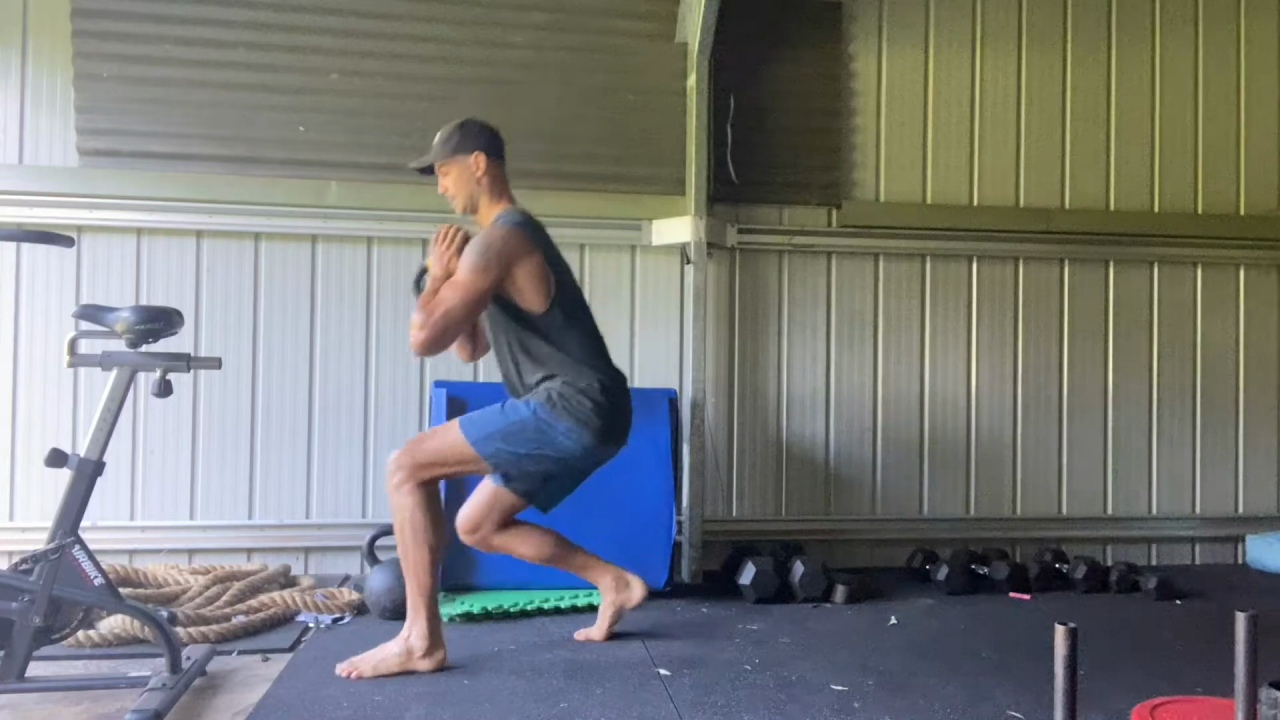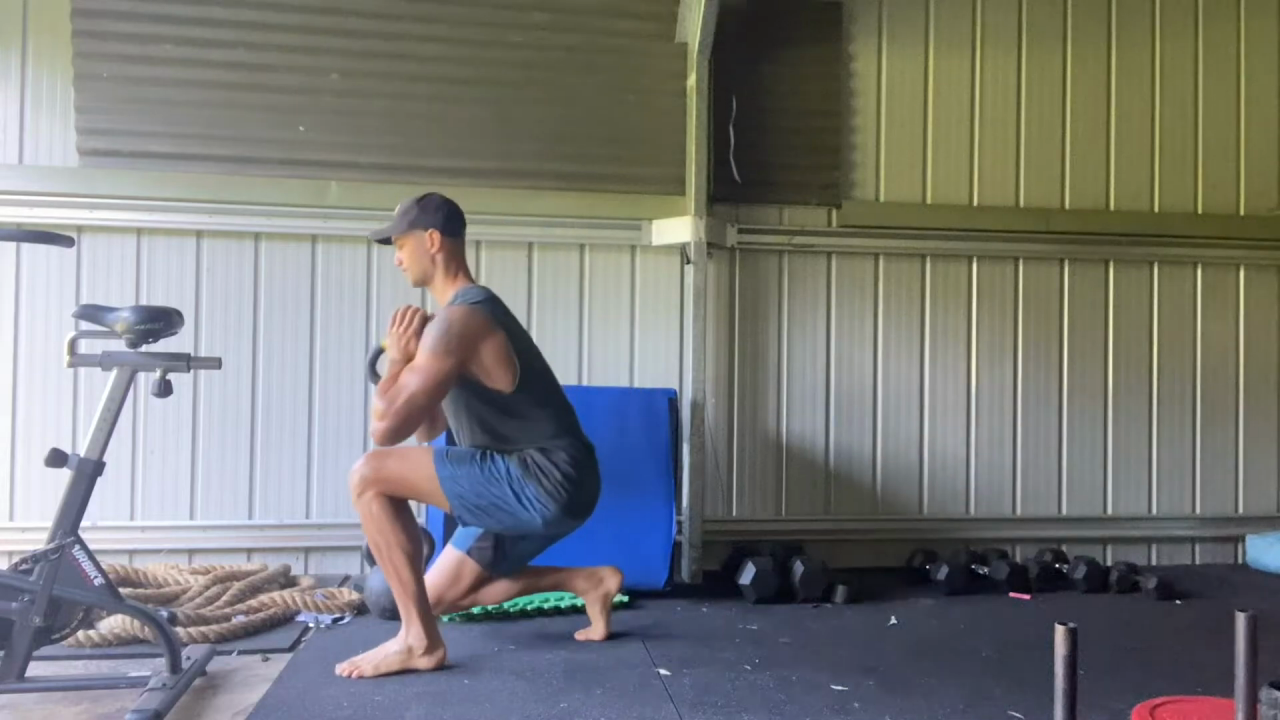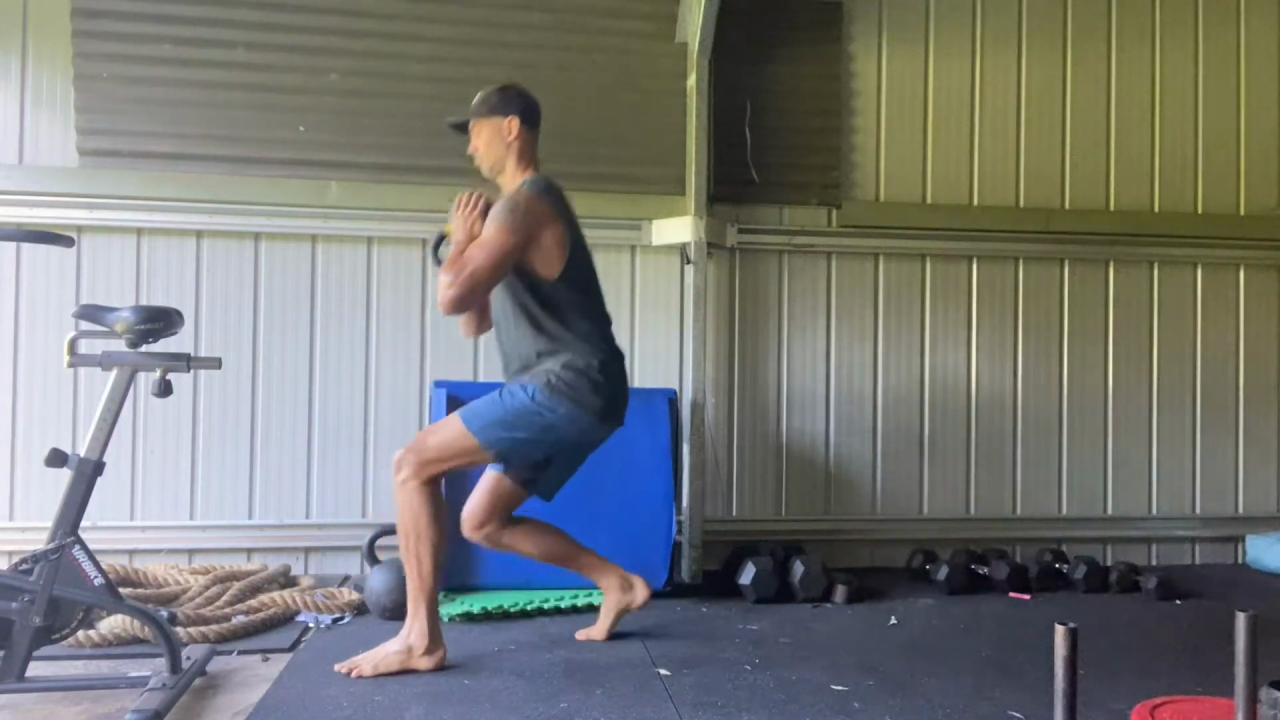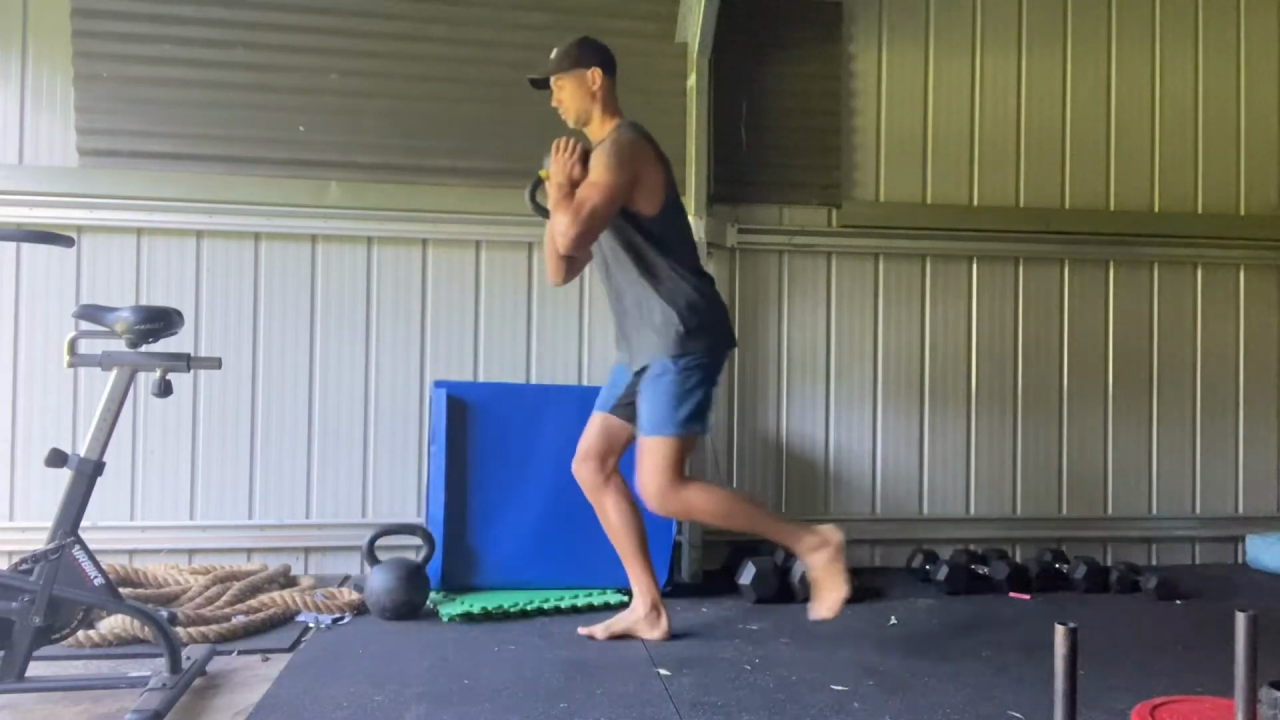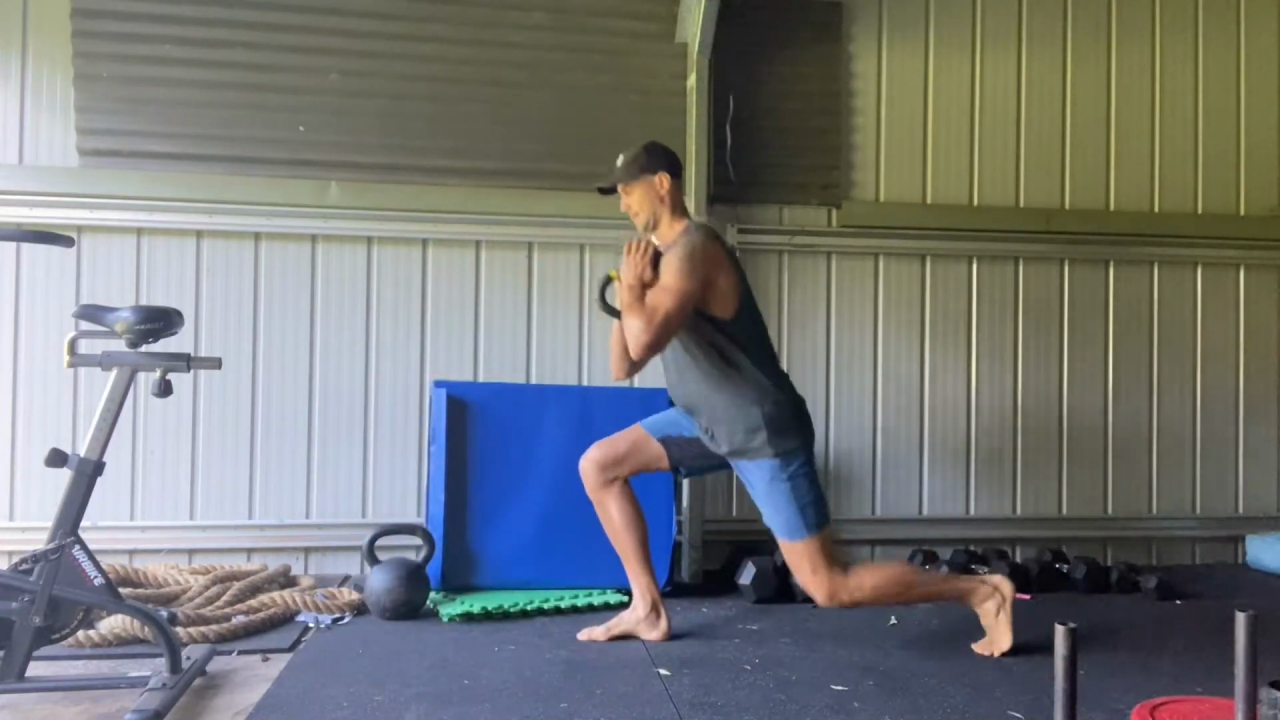
dt=0.5s
person 1, frame 1
left shoulder: (499, 239)
right shoulder: (505, 238)
left elbow: (424, 336)
right elbow: (469, 348)
left wrist: (441, 276)
right wrist: (452, 279)
left hip: (575, 410)
right hip: (575, 414)
left knee: (407, 464)
right knee: (477, 525)
left ankle: (420, 639)
right ankle: (613, 581)
person 1, frame 2
left shoulder: (458, 321)
right shoulder: (466, 315)
left elbow: (386, 427)
right elbow: (429, 426)
left wrist: (397, 358)
right wrist: (409, 359)
left hip: (549, 483)
right hip: (543, 484)
left knee: (368, 476)
right knee: (440, 593)
left ankle: (418, 640)
right ankle: (591, 580)
person 1, frame 3
left shoulder: (523, 203)
right shoulder: (516, 208)
left elbow: (451, 298)
right elbow: (476, 321)
left wrist: (461, 243)
right wrist: (470, 246)
left hip: (566, 386)
right hip: (571, 391)
left knee: (413, 462)
right knee: (482, 522)
left ankle: (420, 639)
right ankle: (619, 585)
person 1, frame 4
left shoulder: (622, 146)
right shoulder: (598, 160)
left elbow: (570, 235)
right elbow: (560, 269)
left wrist: (562, 187)
right wrist: (560, 195)
left hip: (680, 334)
right hip: (648, 342)
left knee: (663, 491)
right knee: (590, 465)
left ankle: (811, 545)
right ankle: (648, 607)
person 1, frame 5
left shoulder: (692, 250)
right shoulder: (666, 261)
left elbow: (643, 344)
right elbow: (621, 365)
left wrist: (631, 290)
right wrist: (627, 297)
left hip: (763, 430)
right hip: (715, 422)
left knee: (828, 584)
right knee: (598, 467)
left ankle: (984, 592)
right ankle: (647, 609)
